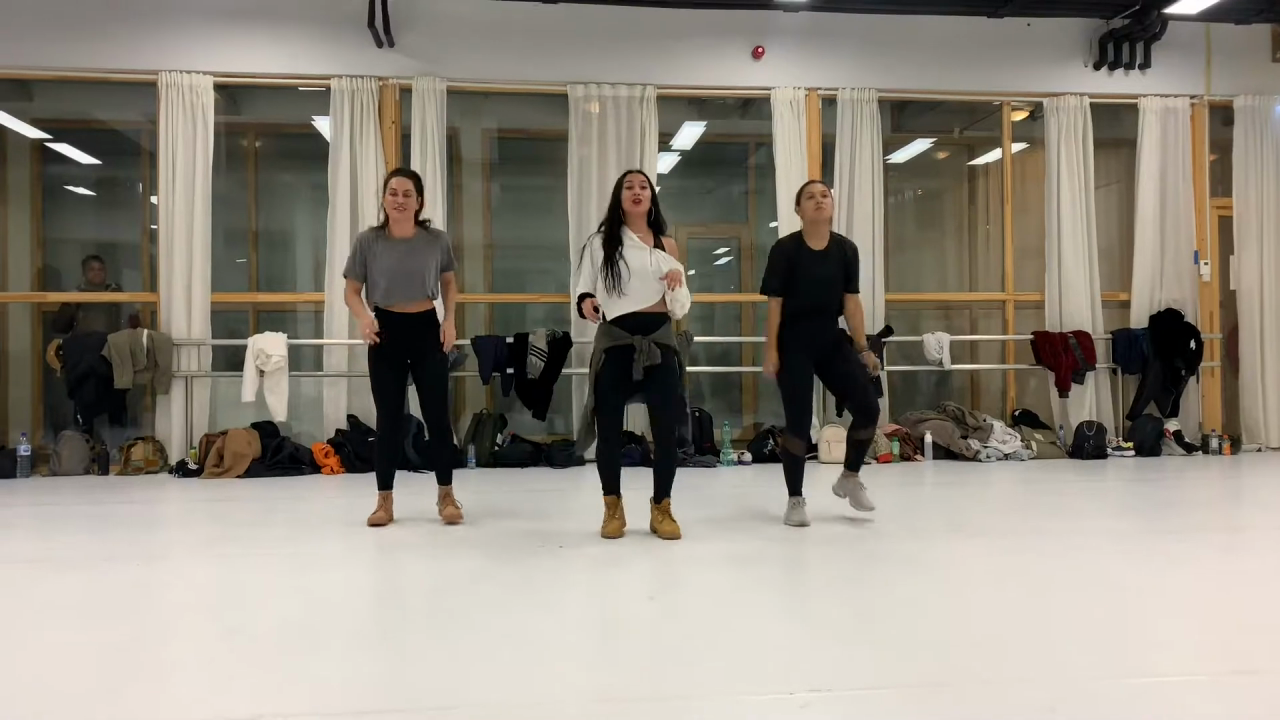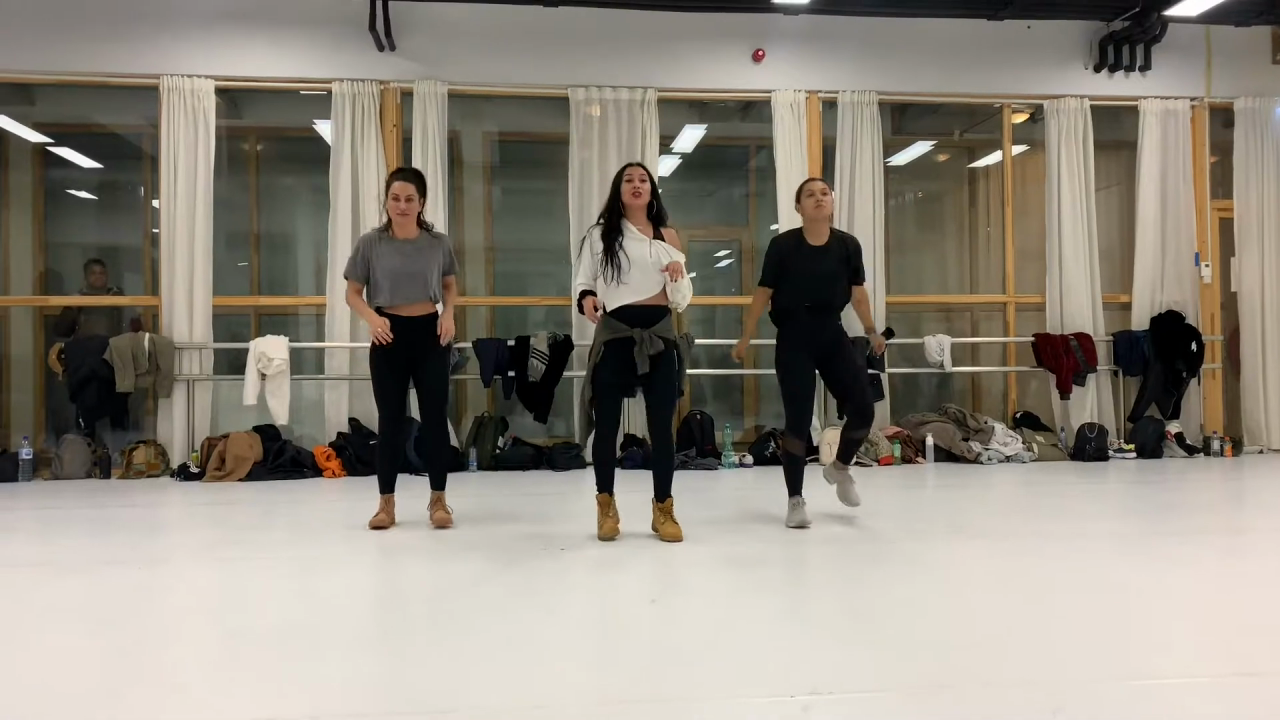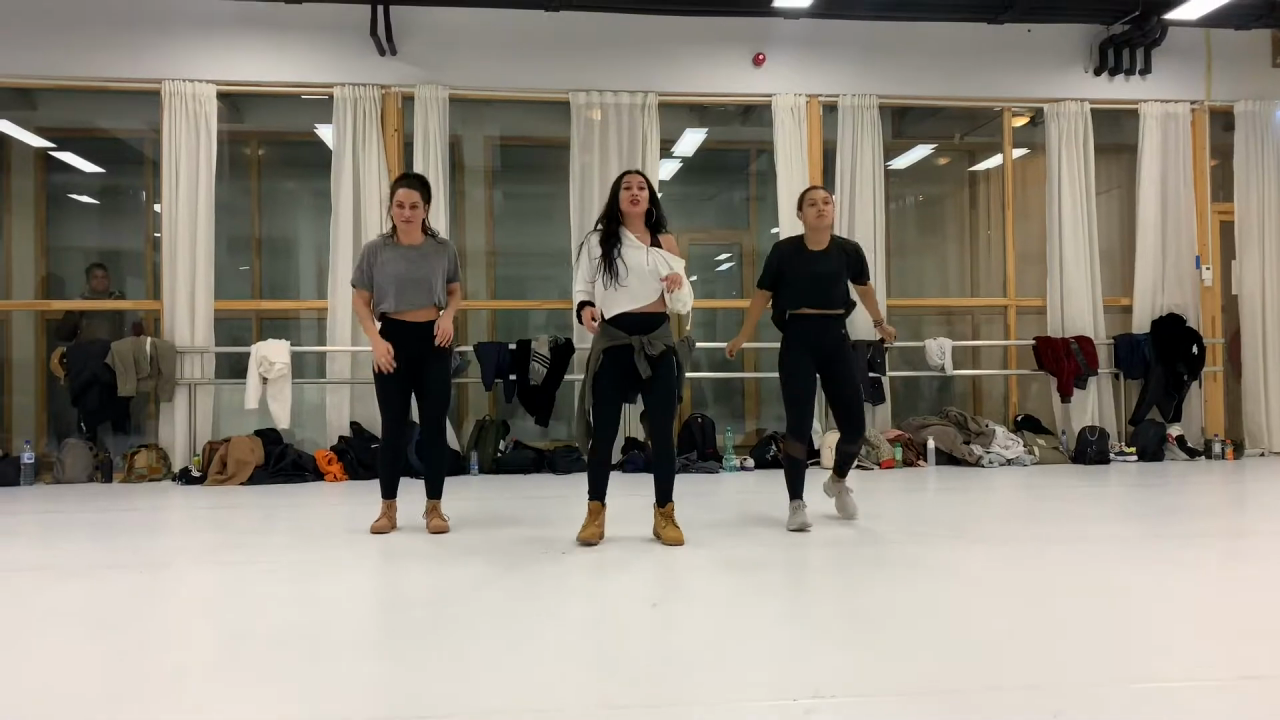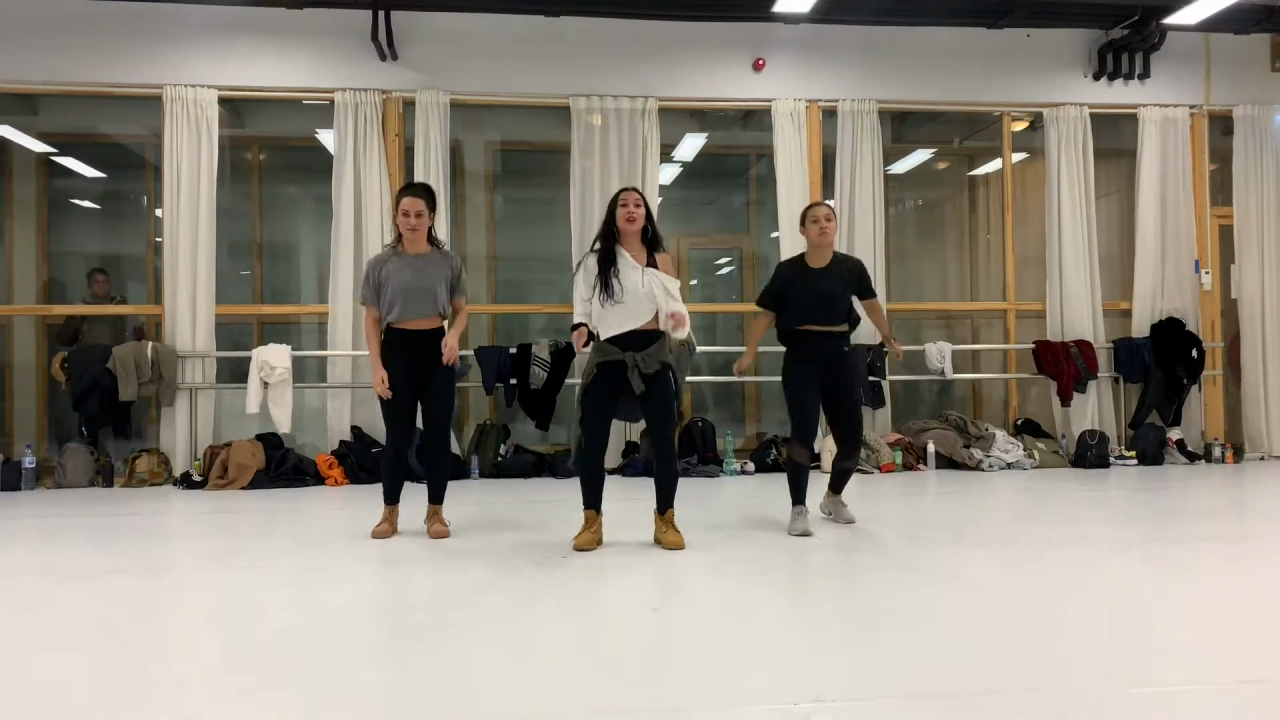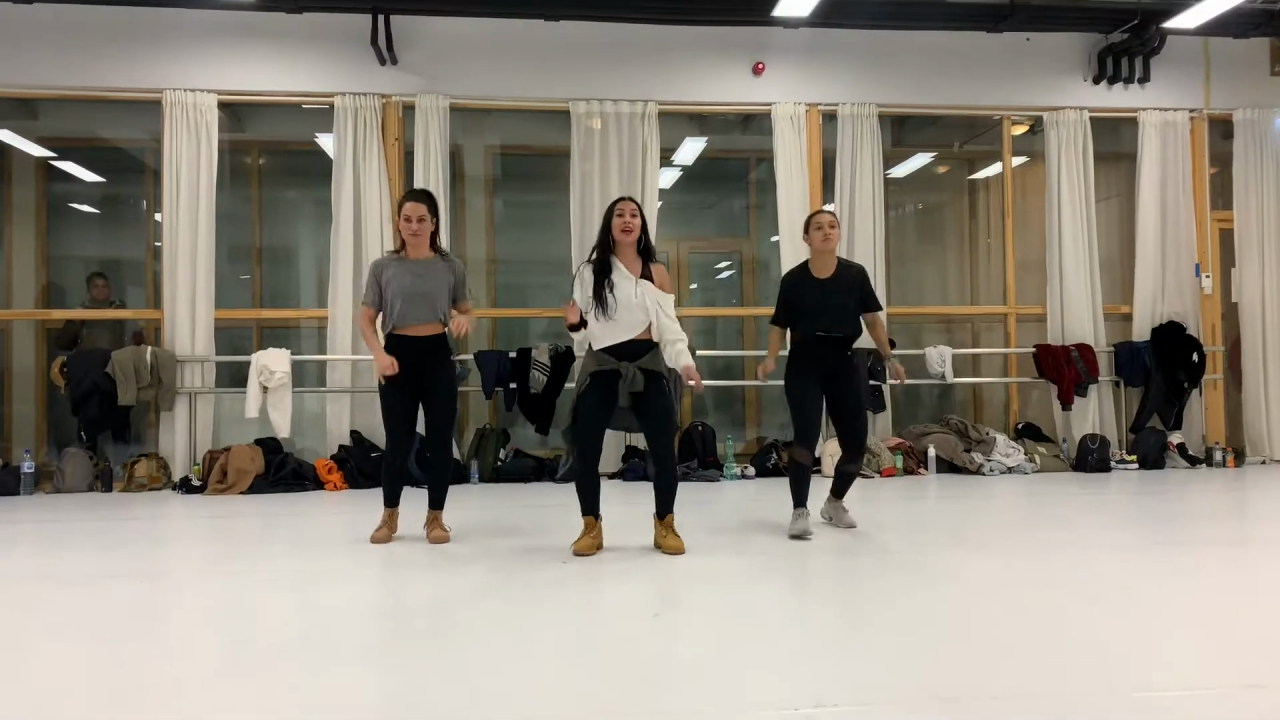
dt=0.1s
person 1, frame 1
left shoulder: (666, 244)
right shoulder: (601, 242)
left elbow: (679, 307)
right elbow: (585, 286)
left wrist: (679, 283)
right wrist: (585, 300)
left hip: (658, 338)
right hip: (615, 338)
left knee: (666, 428)
right knee: (609, 428)
left ankle: (661, 508)
right ankle: (613, 507)
person 1, frame 2
left shoulder: (667, 236)
right shoulder: (600, 235)
right elbow: (585, 279)
left wrist: (680, 273)
right wrist: (586, 297)
left hip: (658, 332)
right hip: (614, 332)
left knee: (662, 424)
right knee: (606, 423)
left ankle: (662, 508)
right ankle: (607, 506)
person 1, frame 3
left shoulder: (665, 243)
right shoulder: (598, 241)
right elbow: (582, 286)
left wrist: (679, 283)
right wrist: (586, 306)
left hip: (657, 338)
right hip: (613, 339)
left knee: (662, 430)
right knee: (603, 430)
left ankle: (664, 514)
right ankle: (596, 513)
person 1, frame 4
left shoulder: (661, 261)
right shoulder: (595, 260)
left elbow: (674, 314)
right elbow: (582, 305)
left wrist: (678, 317)
right wrist: (581, 328)
left hip: (652, 354)
right hip: (608, 354)
left knee: (664, 440)
right knee: (592, 441)
left ankle: (665, 520)
right ankle: (592, 521)
person 1, frame 5
left shoulder: (657, 274)
right shoulder: (594, 269)
left elbow: (670, 327)
right elbow: (581, 326)
left wrist: (685, 364)
right wrist: (574, 321)
left hip: (646, 364)
right hip: (602, 364)
left knee: (663, 448)
right knee: (584, 450)
left ankle: (664, 525)
right ankle: (591, 526)
person 2, frame 1
left shoulder: (437, 240)
right shoulder: (367, 241)
left elbow: (450, 282)
right elbow: (351, 291)
left wrist: (450, 318)
right wrist: (363, 315)
left hip: (427, 330)
right hip: (387, 333)
left knee: (437, 415)
right knee: (390, 418)
left ankle: (446, 495)
right ankle: (385, 501)
person 2, frame 2
left shoulder: (439, 243)
right shoulder: (370, 243)
left elbow: (450, 285)
right elbow: (352, 292)
left wrist: (448, 314)
right wrist: (371, 316)
left hip: (429, 334)
right hip: (389, 337)
left knee: (435, 418)
right knee: (391, 421)
left ankle: (438, 500)
right ankle: (387, 504)
person 2, frame 3
left shoulder: (444, 250)
right shoulder: (374, 250)
left elbow: (455, 293)
right elbow: (361, 304)
left wrist: (449, 318)
right wrist: (375, 340)
left hip: (431, 343)
right hip: (393, 340)
left knee: (434, 426)
right knee: (394, 427)
left ankle: (434, 506)
right ankle: (388, 508)
person 2, frame 4
left shoulder: (448, 261)
right shoulder: (380, 263)
left elbow: (460, 310)
right elbow: (372, 321)
left wrist: (455, 335)
right wrist: (376, 367)
left hip: (436, 352)
right hip: (397, 350)
left knee: (437, 434)
right knee: (398, 436)
left ankle: (435, 512)
right ankle: (390, 513)
person 2, frame 5
left shoulder: (449, 266)
right shoulder: (383, 267)
left elbow: (462, 311)
right elbow: (366, 321)
left wrist: (463, 319)
right wrist: (378, 353)
left hip: (437, 355)
right hip: (399, 356)
left knee: (440, 439)
right knee: (398, 441)
left ankle: (435, 517)
right ankle: (390, 516)
person 3, frame 1
left shoulder: (846, 249)
right shoulder: (785, 249)
left elbow: (852, 301)
right elbow: (774, 302)
left wrist: (862, 347)
right wrist: (771, 350)
left hip: (831, 335)
right hip: (794, 337)
left knee: (867, 408)
right knee: (799, 421)
left ankle: (850, 477)
right ankle: (795, 500)
person 3, frame 2
left shoulder: (847, 245)
right shoulder: (783, 244)
left elbow: (856, 290)
right elbow: (765, 292)
left wrist: (872, 331)
right wrist: (745, 337)
left hip: (831, 333)
right hip: (794, 334)
left knee: (863, 410)
right knee: (799, 420)
left ankle: (840, 468)
right ankle: (795, 500)
person 3, frame 3
left shoulder: (848, 250)
right shoulder: (785, 251)
left elbow: (864, 287)
right elbow: (763, 293)
left wrist: (881, 324)
right wrist: (743, 335)
left hip: (836, 339)
right hip: (797, 340)
left knee: (854, 423)
right knee: (800, 424)
left ankle: (838, 482)
right ankle: (796, 503)
person 3, frame 4
left shoulder: (850, 267)
right shoulder: (788, 270)
left elbow: (870, 302)
right elbow: (767, 313)
left wrist: (888, 339)
right wrist: (750, 353)
left hip: (840, 353)
right hip: (801, 355)
left knee: (851, 438)
right knee: (804, 430)
left ankle: (833, 497)
right ankle: (799, 509)
person 3, frame 5
left shoulder: (855, 274)
right shoulder: (794, 278)
left elbow: (873, 316)
right elbow: (778, 324)
left wrist: (888, 356)
right wrist: (771, 357)
left hip: (843, 361)
right hip: (804, 363)
left knee: (855, 442)
right knee: (807, 433)
left ankle: (835, 503)
right ankle: (800, 511)
